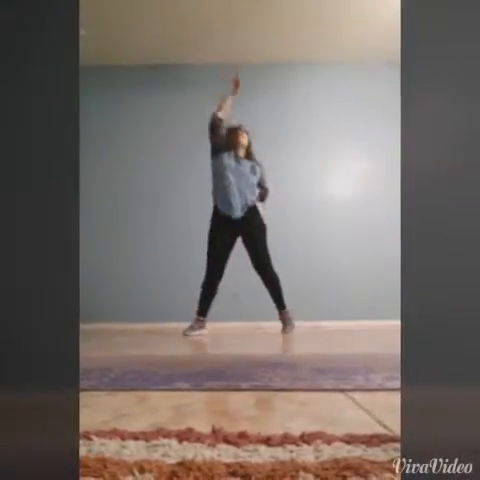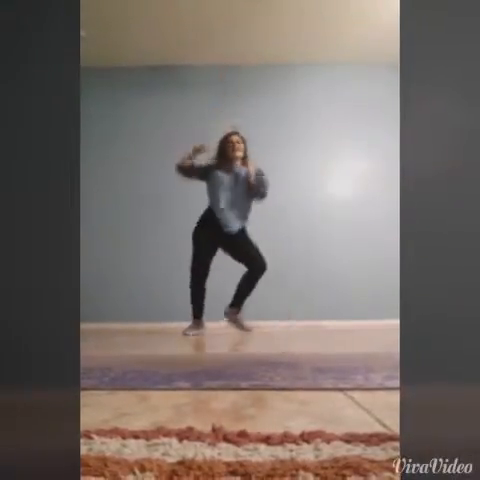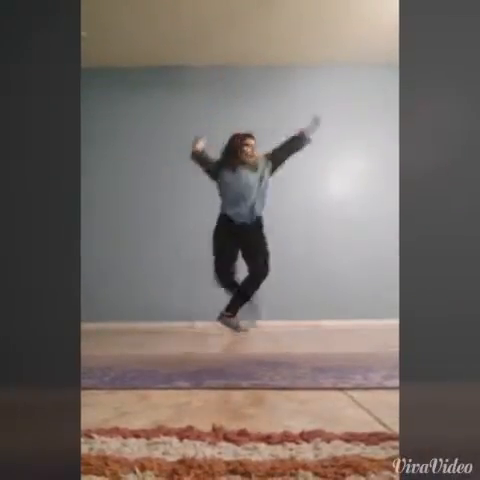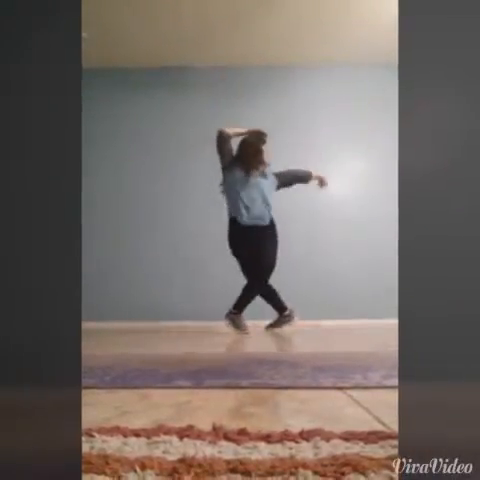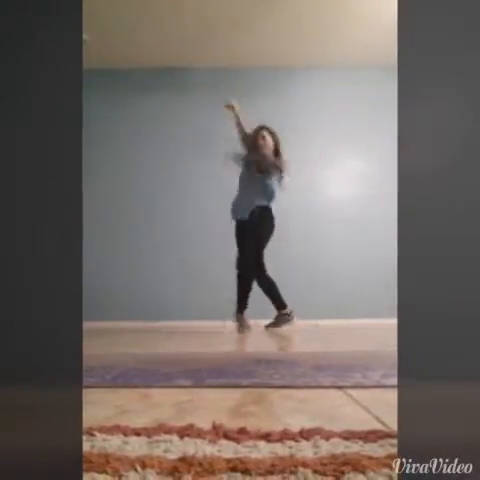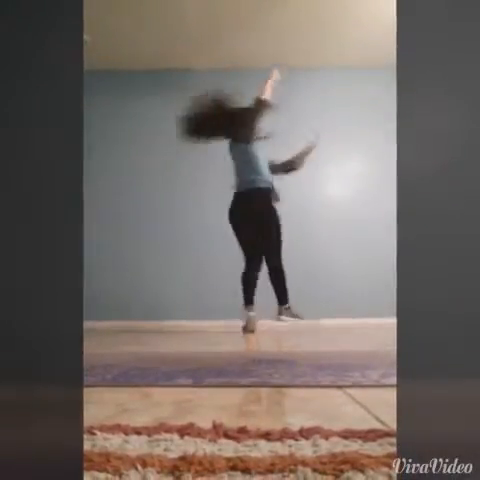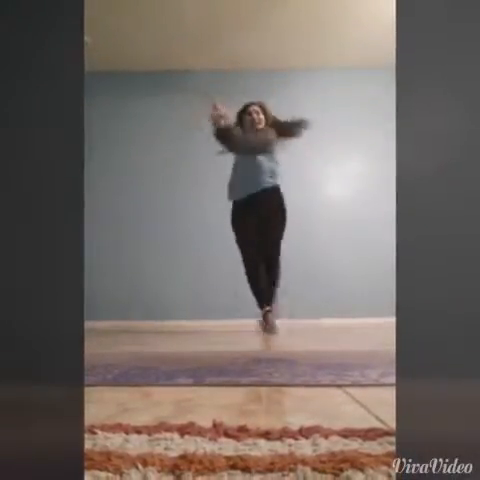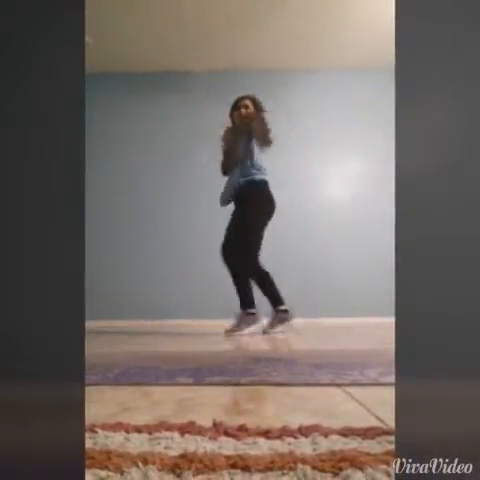
dt=0.3s
person 1, frame 1
left shoulder: (254, 164)
right shoulder: (220, 154)
left elbow: (263, 190)
right elbow: (216, 122)
left wrist: (260, 194)
right wrist: (230, 96)
left hip: (250, 218)
right hip: (223, 219)
left knee: (264, 266)
right knee: (213, 270)
left ankle: (284, 313)
right ankle: (201, 319)
person 1, frame 2
left shoulder: (252, 172)
right shoulder: (214, 171)
left elbow: (260, 193)
right elbow: (182, 169)
left wrist: (252, 175)
right wrist: (195, 153)
left hip: (235, 231)
right hip: (209, 226)
left knee: (258, 265)
right knee: (199, 273)
left ankle: (234, 311)
right ankle: (197, 321)
person 1, frame 3
left shoulder: (263, 166)
right shoulder: (221, 170)
left elbow: (288, 147)
right elbow: (197, 154)
left wrist: (308, 131)
right wrist: (200, 143)
left hip: (252, 227)
right hip: (227, 226)
left knee: (260, 272)
right knee: (224, 274)
left ankle: (229, 314)
person 1, frame 4
left shoulder: (269, 176)
right shoulder: (231, 168)
left elbow: (293, 174)
right elbow: (222, 135)
left wrist: (314, 176)
right wrist: (247, 133)
left hip: (264, 230)
right hip: (239, 230)
left knee: (260, 277)
right knee: (255, 278)
left ankle: (236, 313)
right ankle: (284, 312)
person 1, frame 5
left shoulder: (273, 164)
right shoulder: (254, 160)
left elbow: (261, 161)
right elbow: (247, 141)
right wrist: (236, 114)
left hip: (260, 220)
right hip: (243, 221)
left knee: (246, 266)
right knee: (256, 268)
left ankle: (241, 313)
right ankle: (283, 311)
person 1, frame 6
left shoulder: (242, 146)
right shoulder: (242, 139)
left elbow: (276, 168)
right elbow: (261, 104)
left wrist: (301, 155)
right wrist: (272, 81)
left hip: (241, 206)
right hip: (259, 202)
left knee: (253, 260)
right knee: (273, 257)
left ankle: (249, 312)
right ankle: (284, 307)
person 1, frame 7
left shoulder: (269, 135)
right shoulder: (242, 142)
left elbow: (240, 140)
left wrist: (225, 121)
right wrist: (222, 120)
left hip: (269, 200)
right hip: (244, 205)
left knee: (270, 257)
right knee: (251, 259)
left ankle: (268, 309)
right ankle: (266, 310)
person 1, frame 8
left shoulder: (249, 130)
right shoulder: (242, 135)
left elbow: (230, 161)
right elbow: (227, 169)
left wrist: (228, 143)
right wrist: (229, 142)
left hip: (255, 197)
right hip: (247, 199)
left knee: (232, 251)
right knee: (246, 257)
left ankle: (249, 311)
right ankle: (280, 310)
